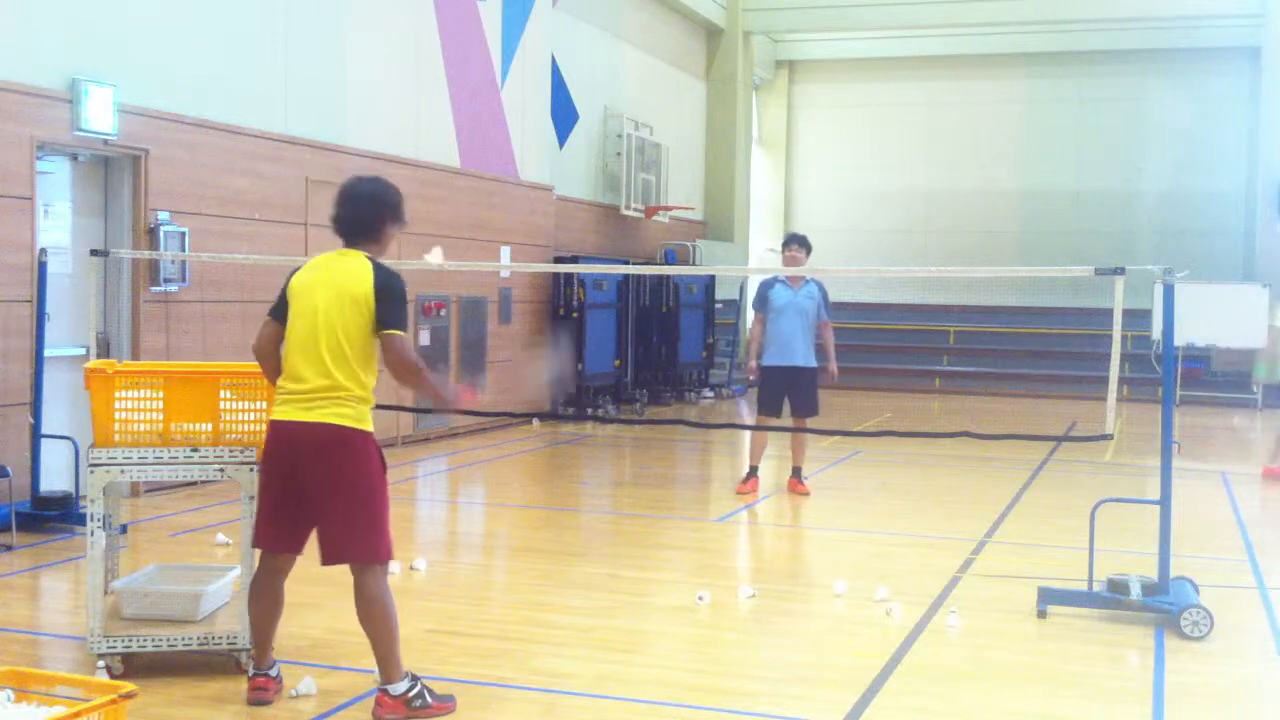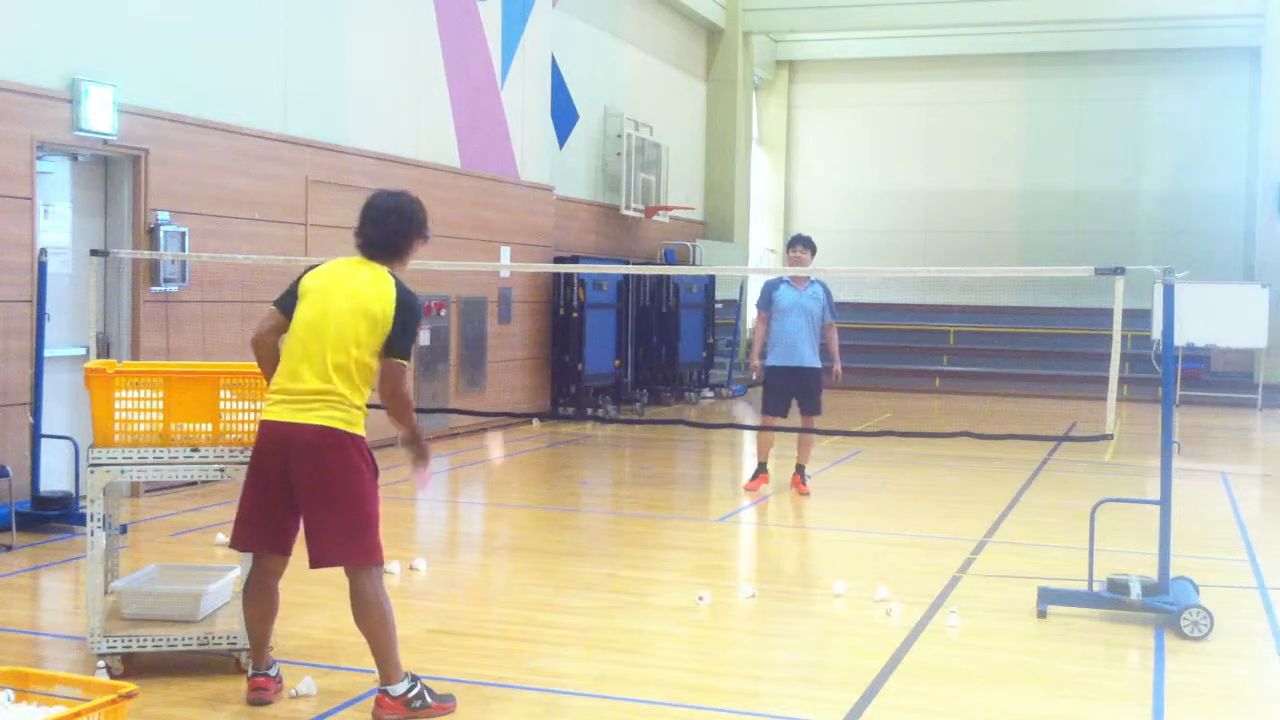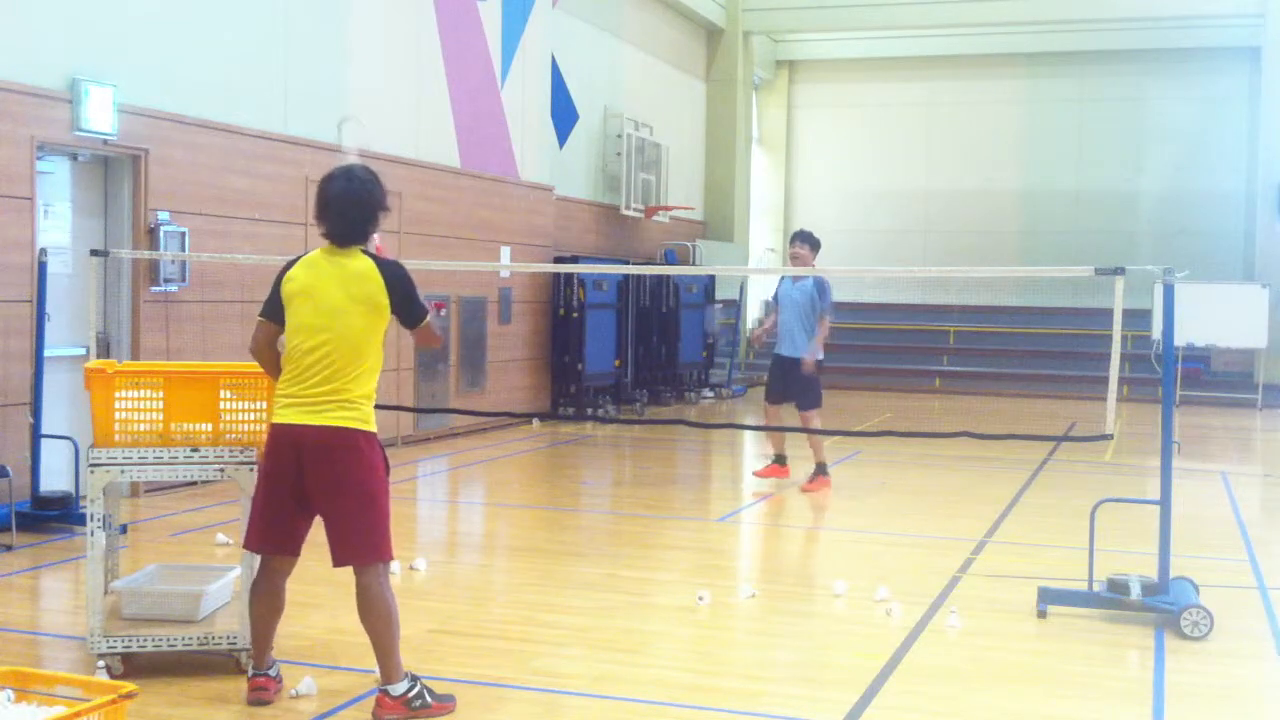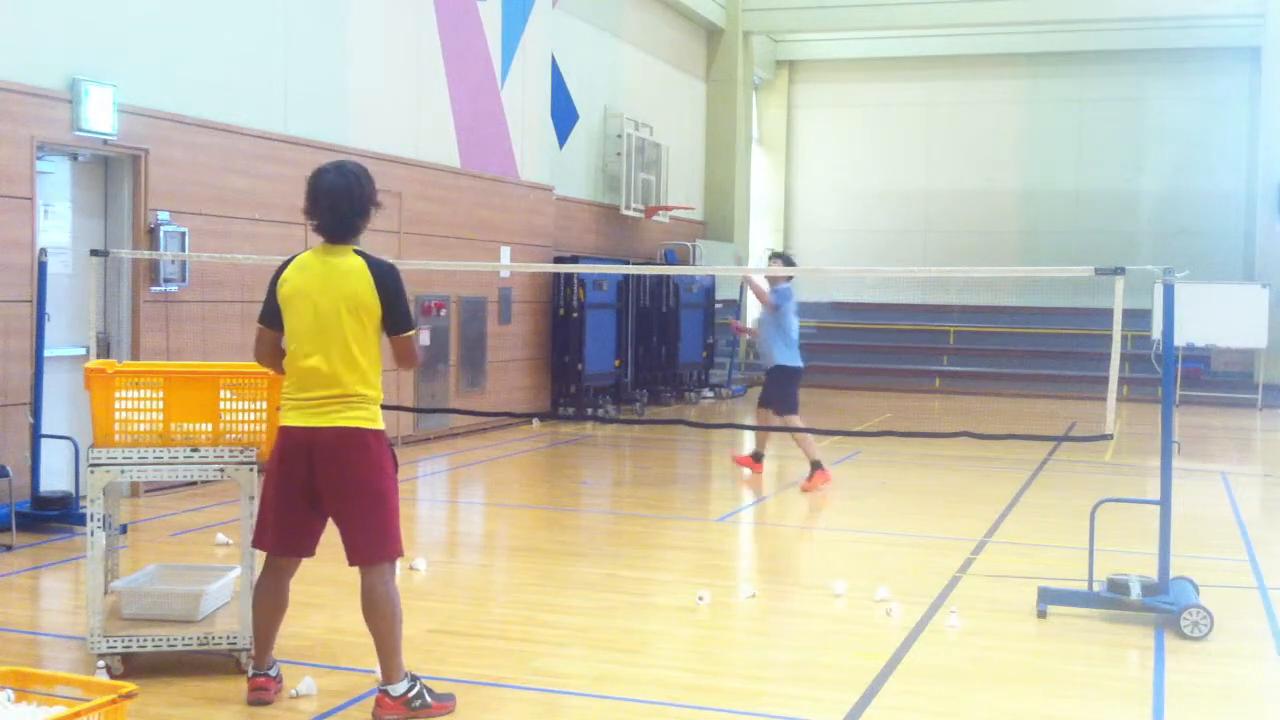
dt=0.4s
person 1, frame 1
left shoulder: (304, 273)
right shoulder: (383, 279)
left elbow: (264, 349)
right elbow: (397, 360)
right wrist: (435, 392)
left hip: (285, 427)
right hip: (343, 432)
left knee: (274, 558)
right knee: (368, 566)
left ankle: (261, 672)
person 1, frame 2
left shoulder: (316, 274)
right shoulder: (401, 299)
left elbow: (262, 338)
right elbow: (393, 388)
right wrist: (415, 441)
left hip: (276, 428)
right hip: (333, 435)
left knee: (266, 560)
right knee: (363, 569)
left ankle: (261, 672)
person 1, frame 3
left shoulder: (294, 271)
right shoulder: (386, 274)
left elbow: (260, 347)
right elbow: (430, 338)
left hip: (287, 430)
right hip: (346, 434)
left knee: (275, 560)
right knee: (371, 566)
left ankle: (261, 673)
person 1, frame 4
left shoulder: (288, 272)
right shoulder: (378, 274)
left elbow: (265, 352)
right elbow: (410, 358)
left hip: (295, 431)
right hip: (355, 433)
left knee: (279, 560)
right knee: (377, 565)
left ankle: (261, 672)
person 2, frame 1
left shoulder: (817, 289)
right shoulder: (768, 286)
left elbow: (825, 327)
right elbow: (758, 323)
left wrist: (831, 359)
right wrist: (752, 357)
left hip: (804, 365)
right hip: (772, 364)
left knee: (800, 421)
right knee: (763, 419)
left ankle: (796, 476)
right ankle: (752, 475)
person 2, frame 2
left shoulder: (821, 290)
right shoulder: (773, 287)
left elbow: (829, 328)
right elbow: (761, 323)
left wrist: (836, 361)
right wrist: (755, 355)
left hip: (809, 365)
right hip: (777, 364)
left knee: (808, 420)
right knee: (769, 418)
left ankle: (800, 474)
right ankle: (761, 471)
person 2, frame 3
left shoulder: (818, 284)
right shoulder: (784, 282)
left elbow: (824, 322)
left wrist: (812, 352)
right wrist: (763, 329)
left hip: (806, 359)
right hip: (781, 355)
left knee: (808, 414)
right knee: (772, 407)
left ankle: (821, 471)
right ankle: (780, 463)
person 2, frame 4
left shoulder: (783, 292)
right shoulder: (774, 293)
left elbow: (765, 299)
left wrist: (746, 275)
right wrist: (746, 330)
left hip: (786, 366)
right hip: (776, 365)
left knee: (789, 419)
right knee: (763, 411)
left ankle: (818, 469)
right ankle: (756, 458)
